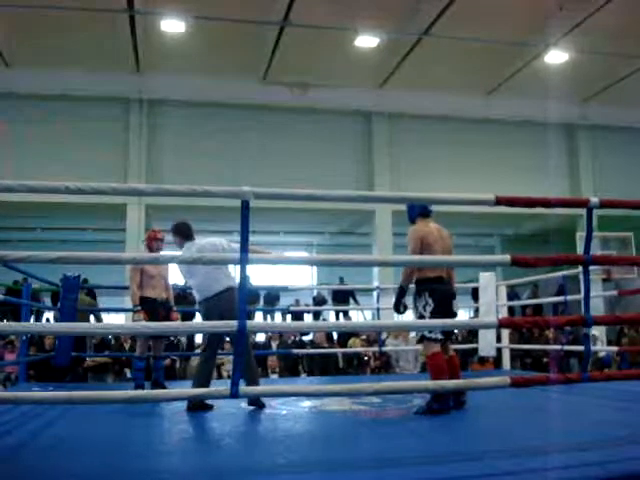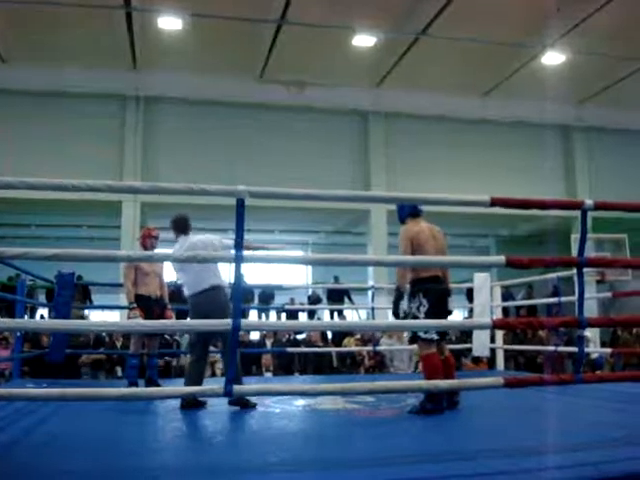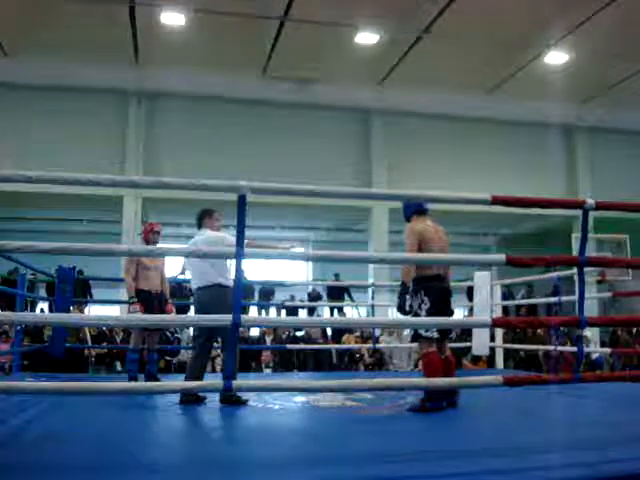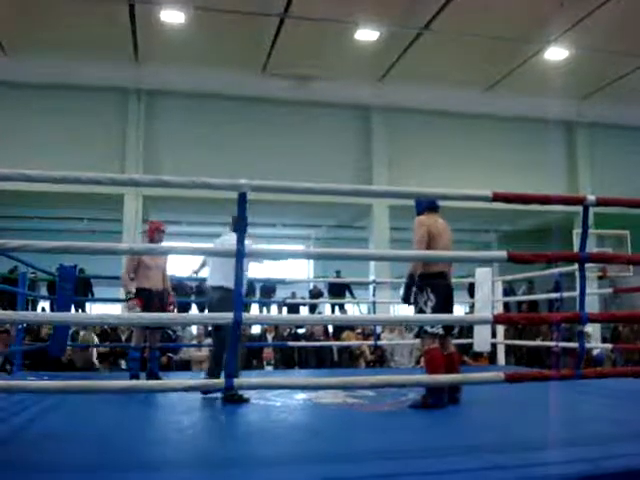
dt=0.3s
person 1, frame 1
left shoulder: (417, 230)
right shoulder: (444, 232)
left elbow: (411, 265)
left wrist: (401, 292)
right wrist: (451, 295)
left hip: (427, 289)
right hip: (444, 288)
left knee: (431, 343)
right knee: (444, 343)
left ankle: (441, 399)
right ankle: (457, 394)
person 1, frame 2
left shoulder: (407, 231)
right shoulder: (437, 231)
left elbow: (404, 266)
right elbow: (445, 267)
left wrist: (398, 297)
right wrist: (447, 294)
left hip: (423, 289)
right hip: (439, 288)
left knee: (426, 344)
right knee: (439, 343)
left ankle: (434, 399)
right ankle: (451, 395)
person 1, frame 3
left shoulder: (413, 228)
right shoulder: (440, 230)
left elbow: (410, 262)
left wrist: (403, 292)
left hip: (425, 288)
right hip: (441, 286)
left knee: (427, 343)
right knee: (441, 342)
left ankle: (434, 398)
right ankle: (450, 394)
person 1, frame 4
left shoulder: (422, 221)
right shoulder: (445, 226)
left wrist: (409, 283)
left hip: (430, 284)
right hip: (444, 283)
left knee: (428, 339)
right knee: (444, 338)
left ankle: (435, 394)
right ankle: (453, 390)
person 2, frame 1
right shoulder: (214, 244)
right elbow: (246, 250)
left hip: (208, 304)
right hip: (228, 298)
left knee: (209, 351)
right knee: (243, 346)
left ankle: (196, 399)
right ankle: (254, 394)
person 2, frame 2
left shoulder: (175, 253)
right shoulder: (205, 240)
right wrist: (266, 247)
left hip: (194, 301)
right hip: (215, 295)
left knee: (197, 350)
right knee: (228, 344)
left ankle: (189, 397)
right ankle: (236, 394)
person 2, frame 3
left shoulder: (191, 245)
right shoulder: (218, 238)
left elbow: (188, 267)
right elbow: (249, 246)
left hip: (200, 295)
right hip: (219, 293)
left knee: (201, 345)
right knee: (229, 343)
left ankle: (189, 392)
right ankle: (228, 392)
person 2, frame 4
left shoulder: (218, 243)
left elbow: (205, 261)
left wrist: (197, 270)
left hip: (213, 293)
right hip: (228, 295)
left knee: (219, 341)
right ankle: (229, 390)
person 3, frame 1
left shoulder: (164, 263)
right elbow: (134, 287)
left wrist: (173, 308)
right wrist: (137, 308)
left hip: (163, 305)
right hip: (147, 304)
left knee: (159, 346)
right knee: (142, 345)
left ankle: (158, 383)
right ankle: (139, 386)
person 3, frame 2
left shoulder: (159, 261)
right elbow: (128, 284)
left wrist: (167, 306)
right wrist: (133, 306)
left hip: (157, 303)
right hip: (141, 302)
left knee: (153, 345)
right knee: (137, 343)
left ankle: (152, 381)
right ankle: (132, 383)
person 3, frame 3
left shoulder: (161, 256)
right elbow: (129, 279)
left wrist: (168, 301)
right wrist: (133, 300)
left hip: (158, 298)
right hip: (142, 297)
left knee: (154, 340)
right knee: (137, 338)
left ankle: (151, 376)
right ankle: (132, 377)
person 3, frame 4
left shoulder: (163, 254)
right elbow: (126, 275)
left wrist: (169, 294)
right wrist: (130, 296)
left hip: (159, 297)
right hip: (143, 296)
left knee: (155, 339)
right knee: (139, 337)
left ankle: (153, 374)
right ankle: (134, 376)
